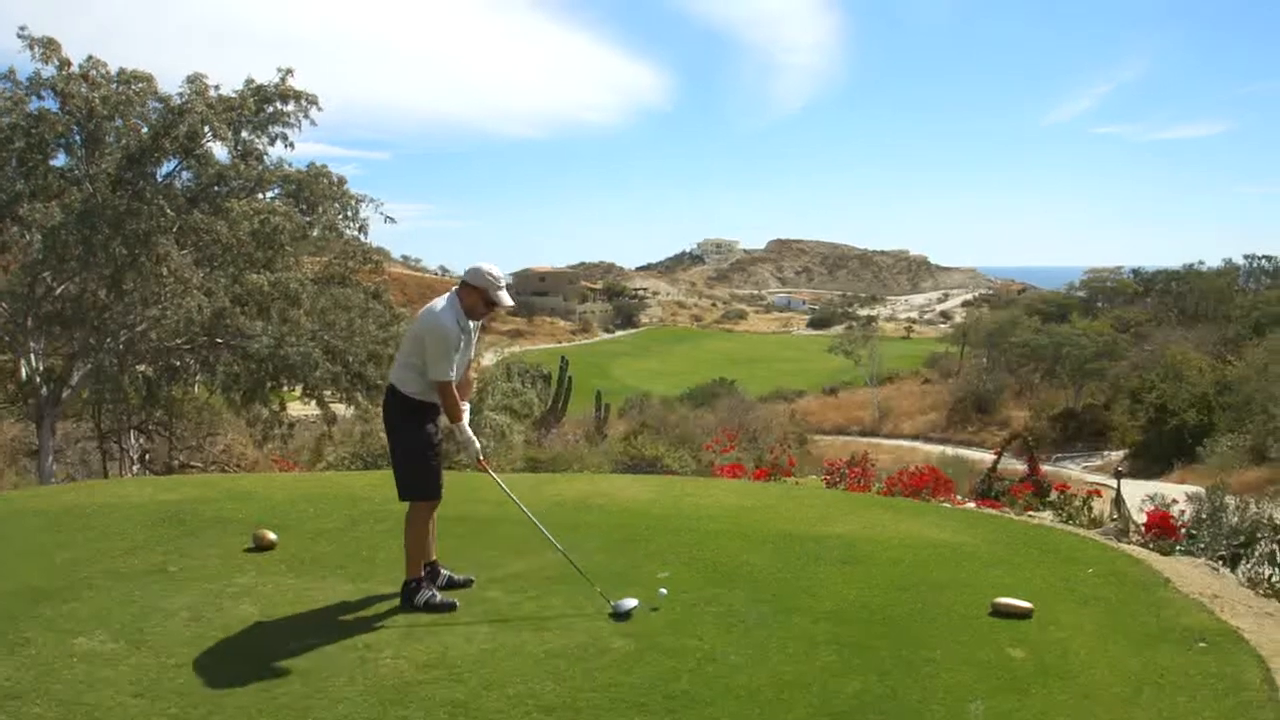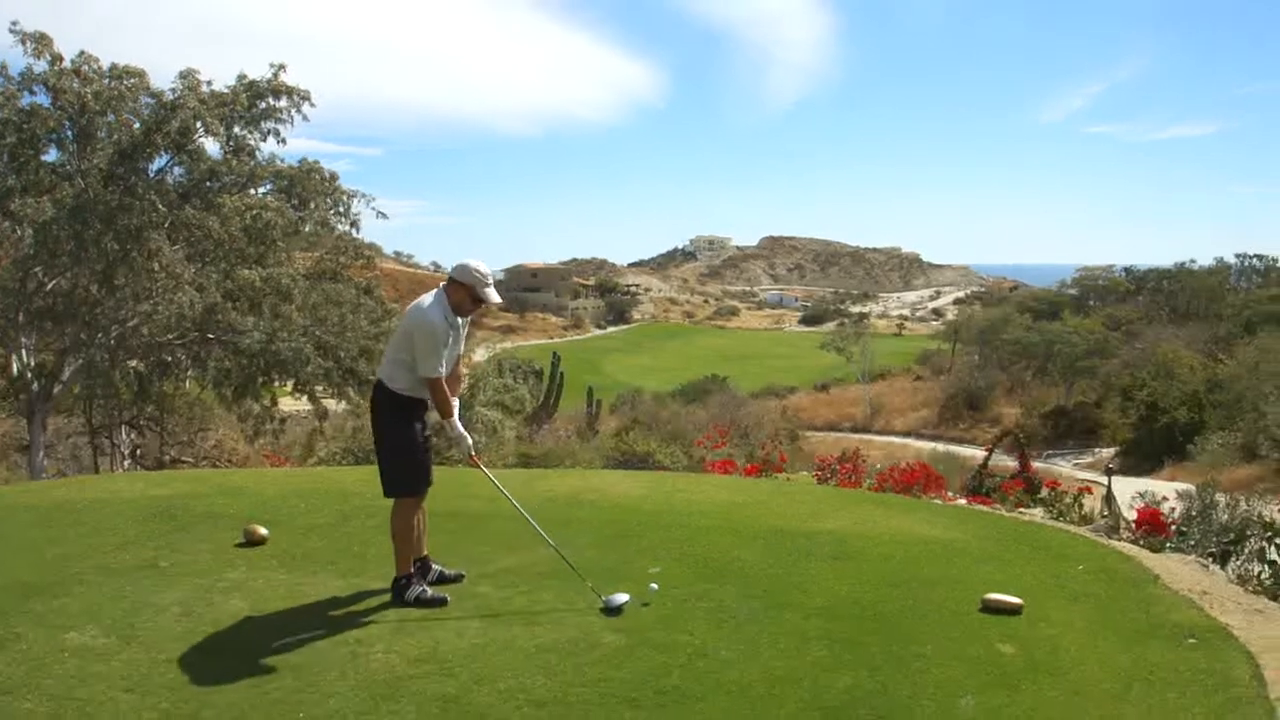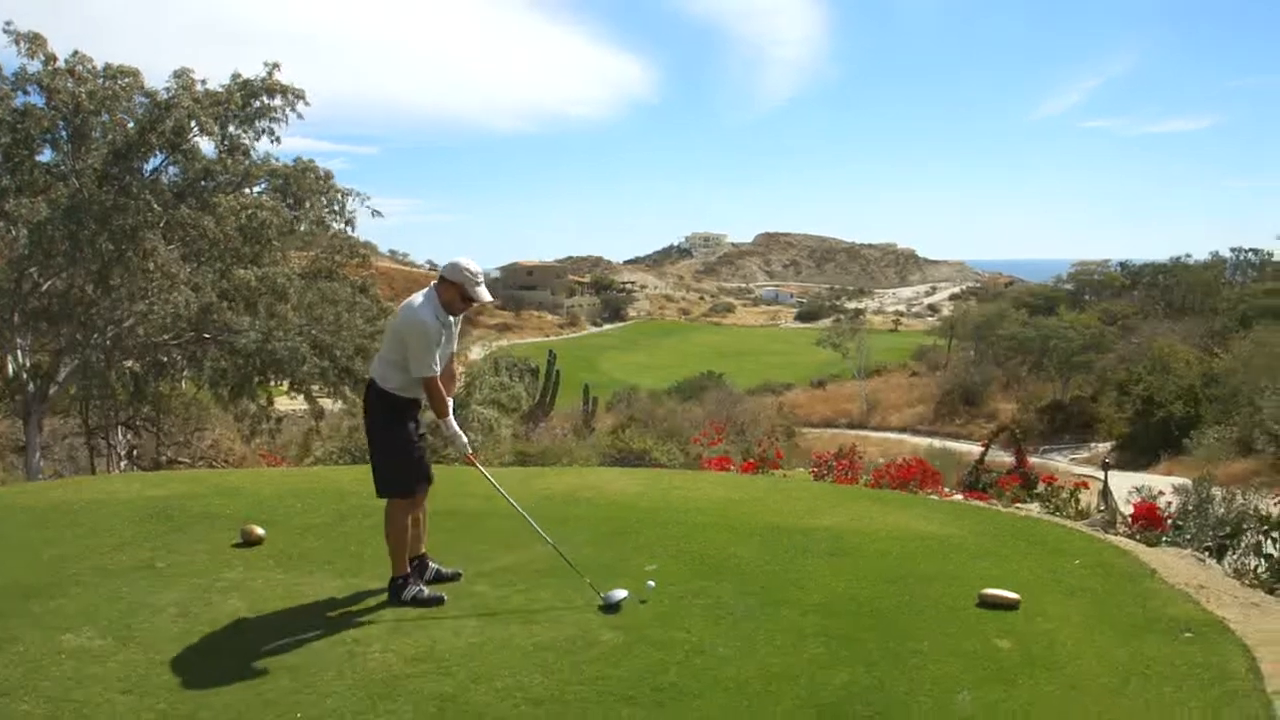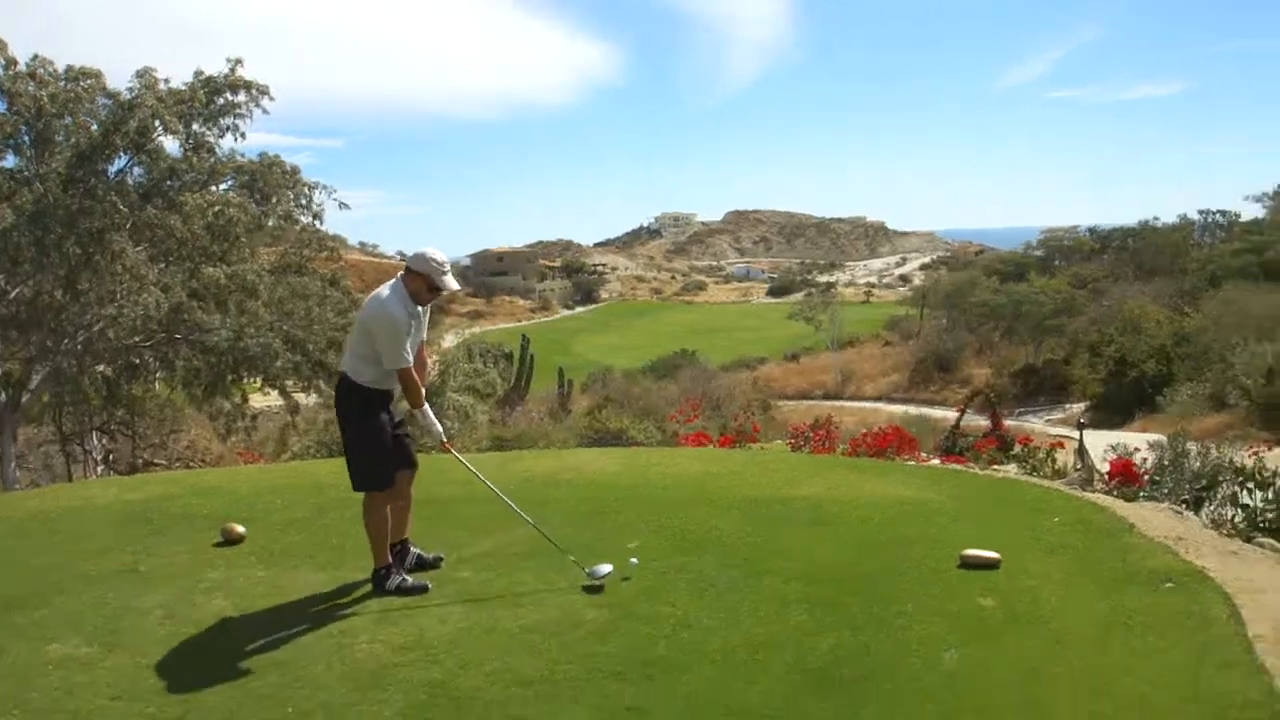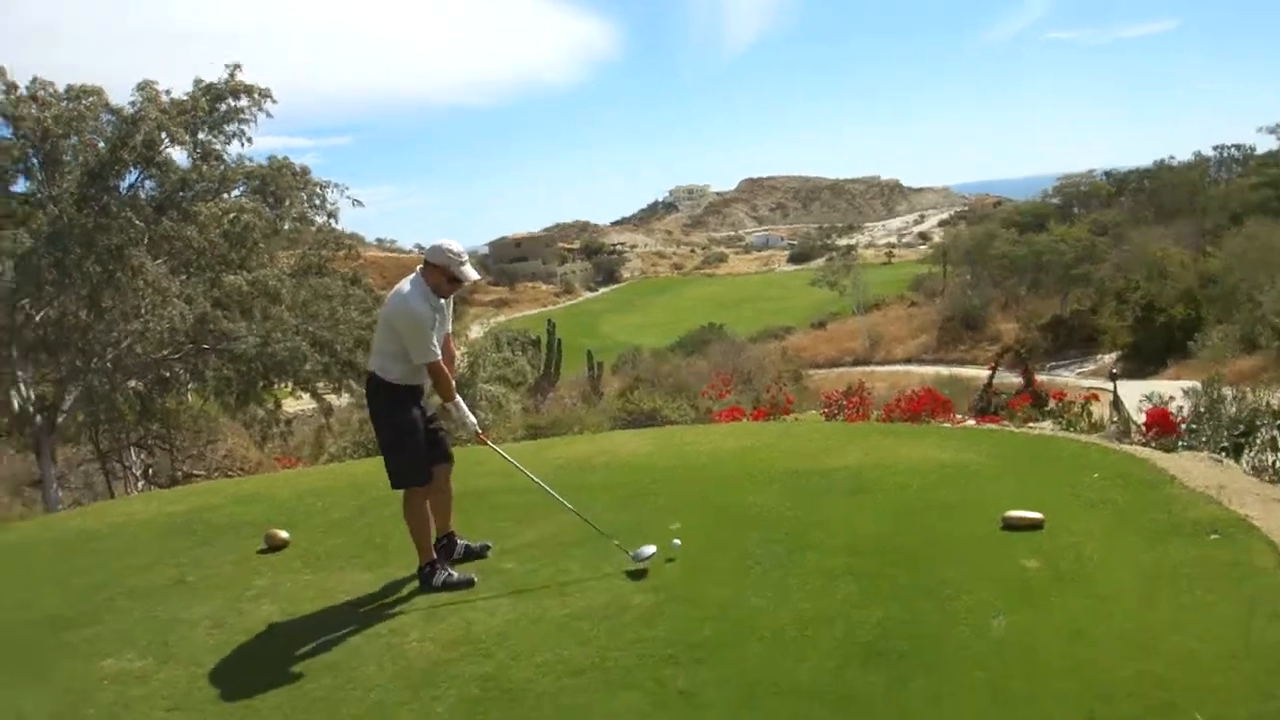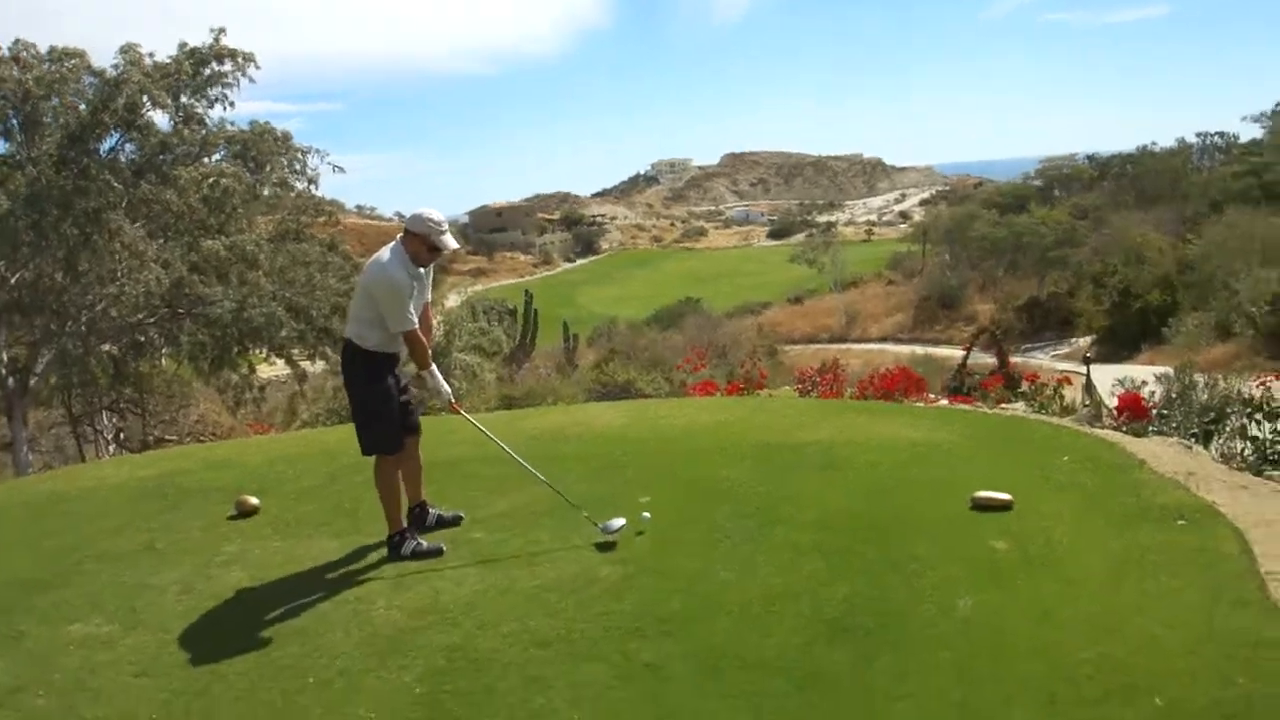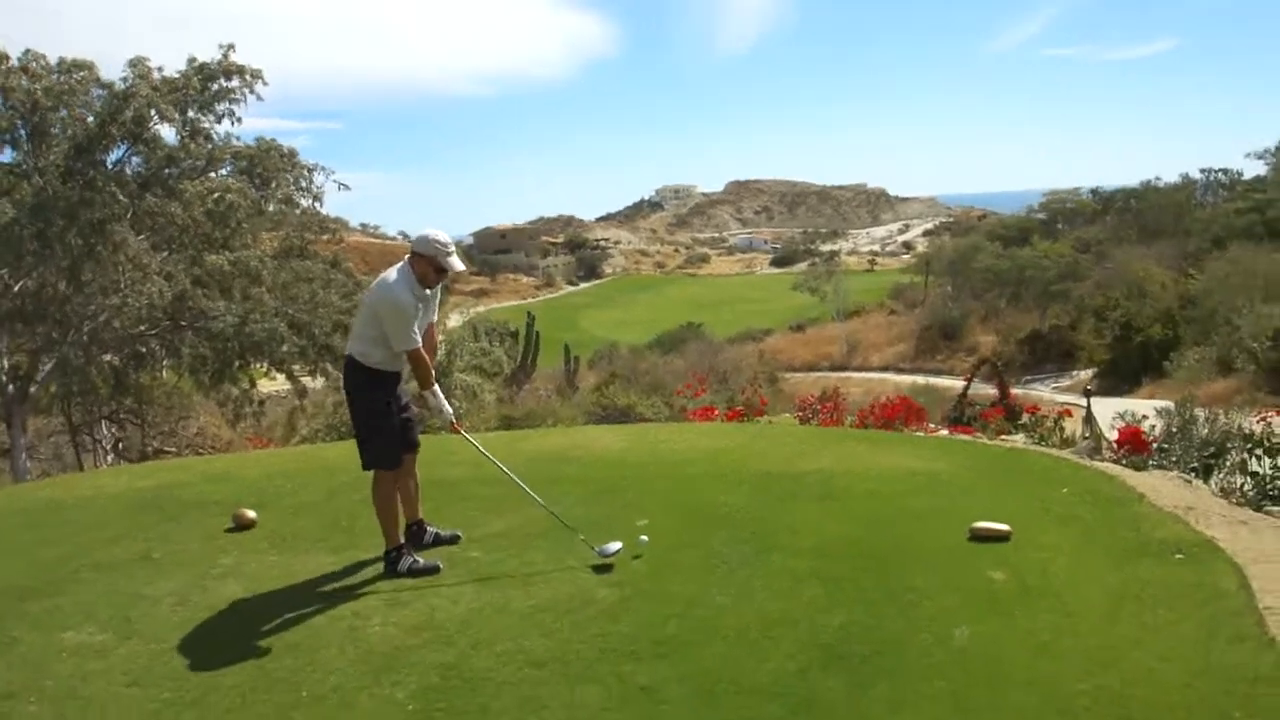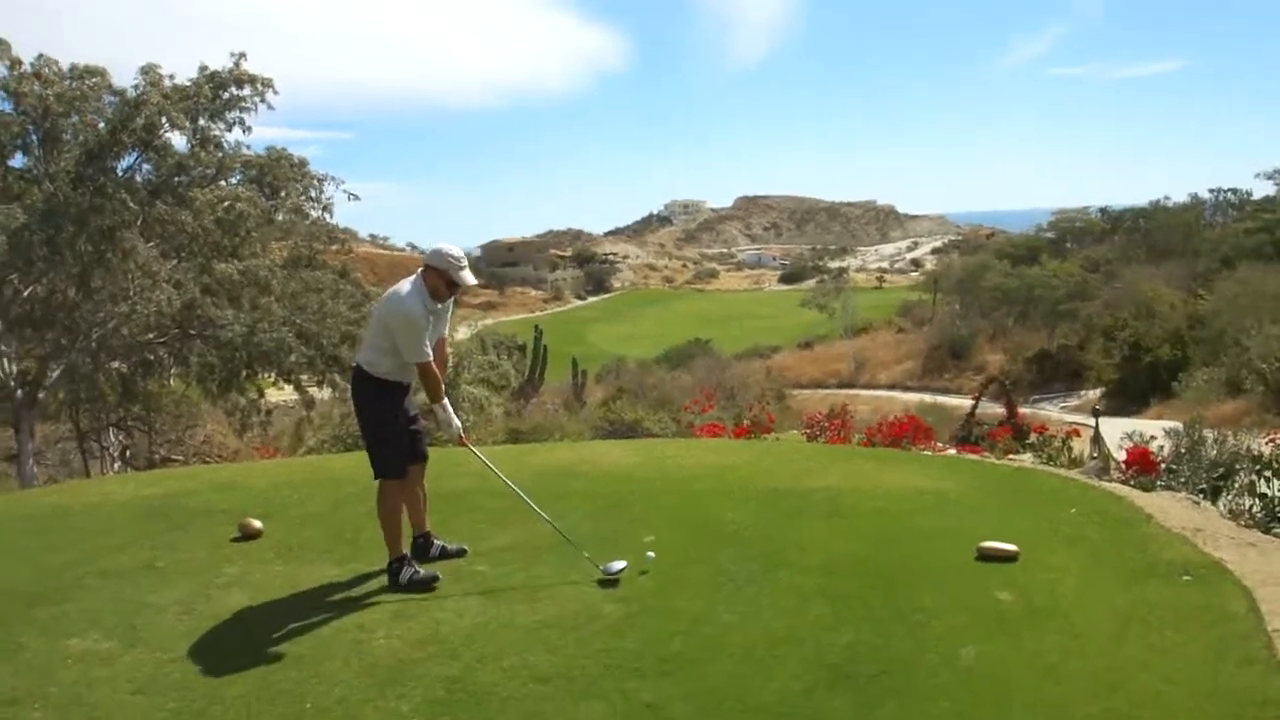
dt=0.1s
person 1, frame 1
left shoulder: (470, 316)
right shoulder: (442, 323)
left elbow: (465, 369)
right elbow: (446, 387)
left wrist: (464, 412)
right wrist: (465, 434)
left hip: (425, 407)
right hip: (408, 408)
left knee: (428, 494)
right knee: (424, 498)
left ankle: (429, 568)
right ankle: (414, 585)
person 1, frame 2
left shoulder: (458, 312)
right shoulder: (430, 319)
left elbow: (454, 364)
right elbow: (435, 384)
left wrist: (454, 407)
right wrist: (456, 430)
left hip: (413, 403)
right hip: (395, 403)
left knee: (418, 490)
right knee: (409, 494)
left ankle: (421, 564)
right ankle: (404, 581)
person 1, frame 3
left shoulder: (449, 311)
right shoulder: (420, 320)
left elbow: (448, 363)
right elbow: (430, 384)
left wrist: (446, 412)
right wrist: (452, 429)
left hip: (408, 403)
right hip: (388, 405)
left knee: (420, 488)
right knee: (403, 495)
left ankle: (417, 562)
right ankle: (400, 580)
person 1, frame 4
left shoulder: (418, 301)
right shoulder: (389, 312)
left elbow: (419, 352)
right elbow: (405, 374)
left wrist: (420, 402)
right wrist: (427, 419)
left hip: (381, 395)
right hip: (361, 398)
left knee: (405, 471)
right knee: (380, 487)
left ankle: (400, 549)
right ankle: (384, 570)
person 1, frame 5
left shoulder: (441, 293)
right shoulder: (411, 306)
left elbow: (446, 344)
right elbow: (435, 367)
left wrist: (452, 397)
right wrist: (461, 411)
left hip: (412, 391)
right hip: (391, 395)
left knee: (441, 467)
right knee: (417, 483)
left ankle: (446, 542)
right ankle: (429, 567)
person 1, frame 6
left shoulder: (420, 261)
right shoulder: (389, 274)
left elbow: (424, 313)
right elbow: (412, 336)
left wrist: (428, 365)
right wrist: (435, 379)
left hip: (388, 358)
right hip: (366, 362)
left knee: (410, 439)
right knee: (389, 451)
left ankle: (419, 511)
right ankle: (398, 536)
person 1, frame 7
left shoulder: (429, 283)
right shoulder: (395, 295)
left elbow: (430, 335)
right elbow: (415, 355)
left wrist: (431, 385)
right wrist: (437, 399)
left hip: (390, 375)
right hip: (367, 378)
left knee: (407, 454)
right knee: (387, 466)
left ankle: (416, 529)
right ankle: (395, 552)
person 1, frame 8
left shoulder: (440, 296)
right shoulder: (406, 307)
left elbow: (440, 349)
right elbow: (426, 368)
left wrist: (440, 398)
right wrist: (446, 413)
left hip: (399, 386)
right hip: (375, 387)
left knee: (415, 466)
right knee: (394, 476)
left ankle: (423, 541)
right ankle: (398, 563)
